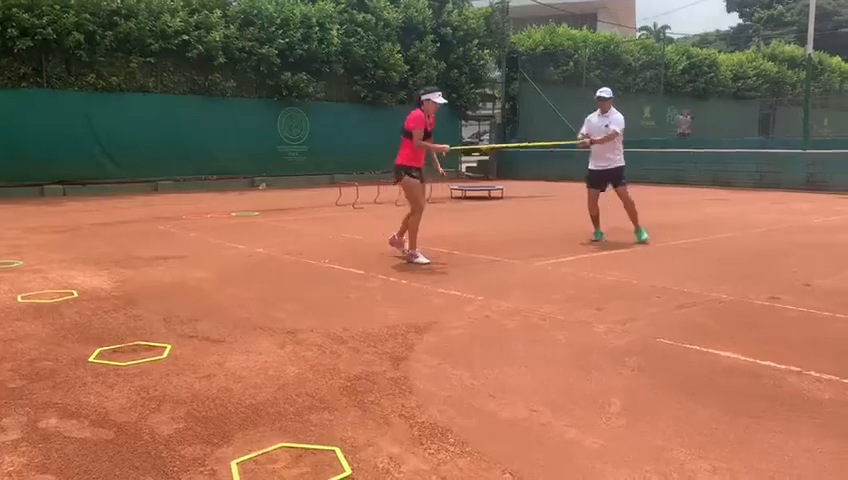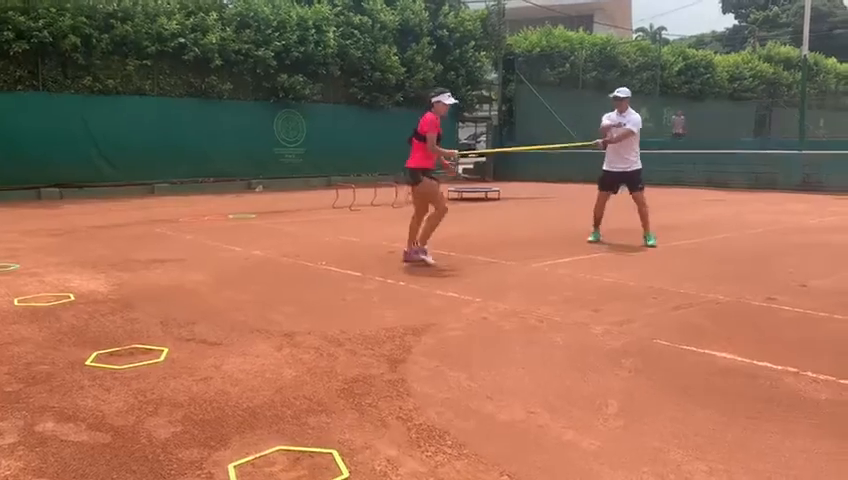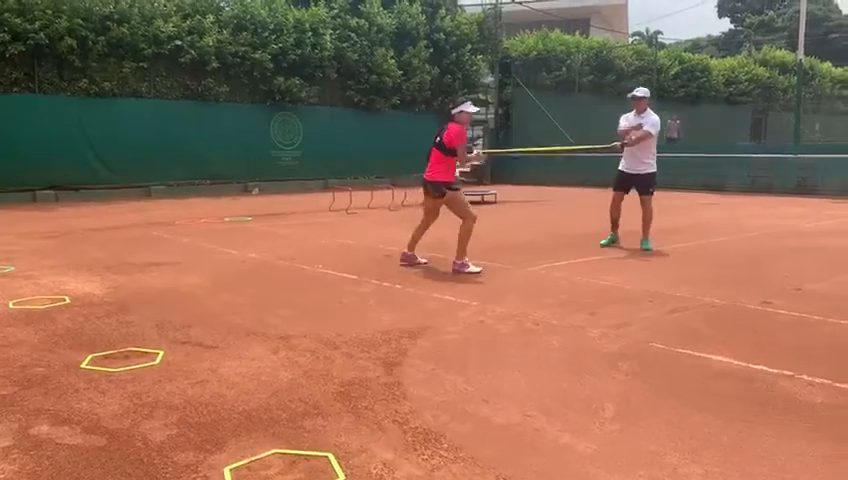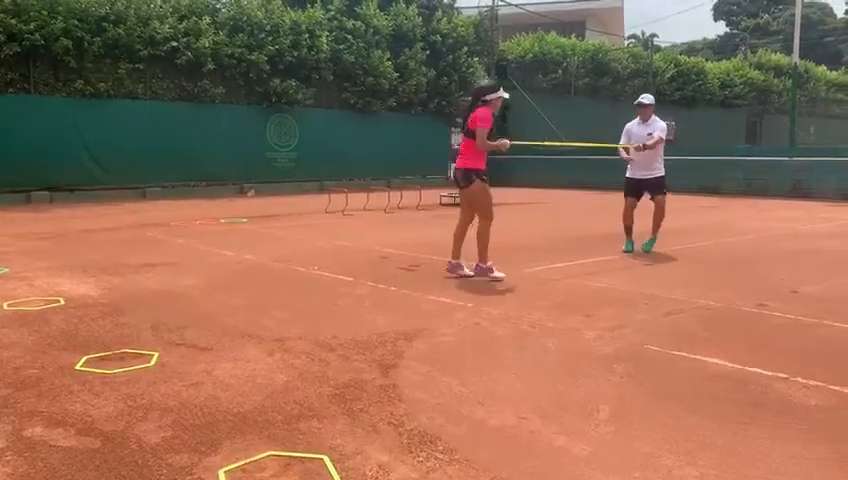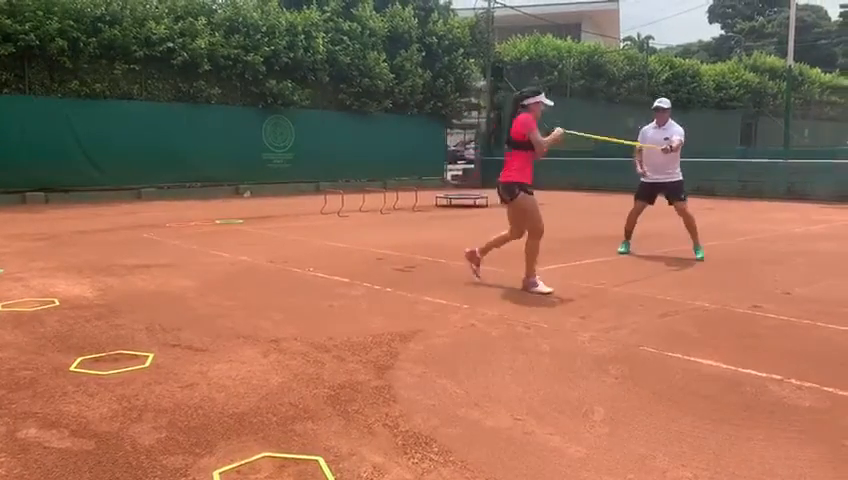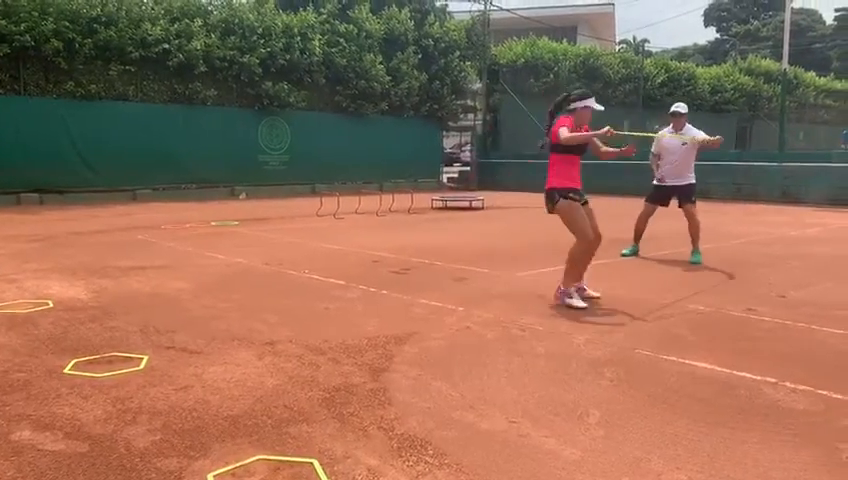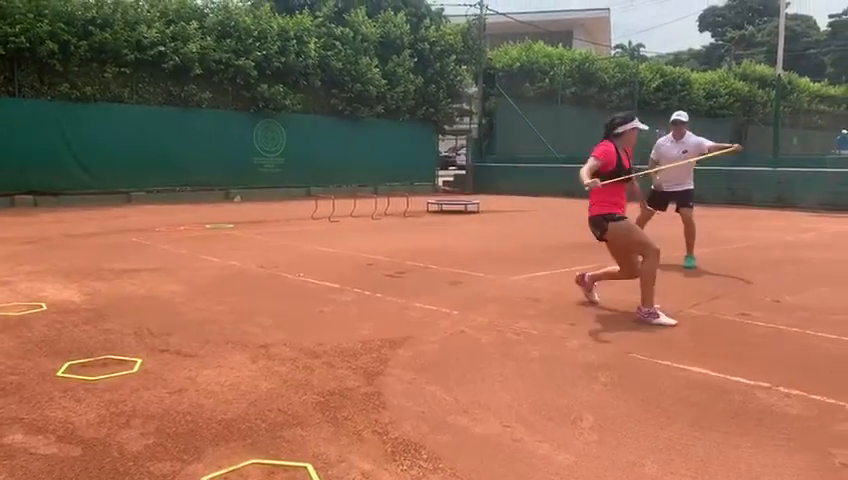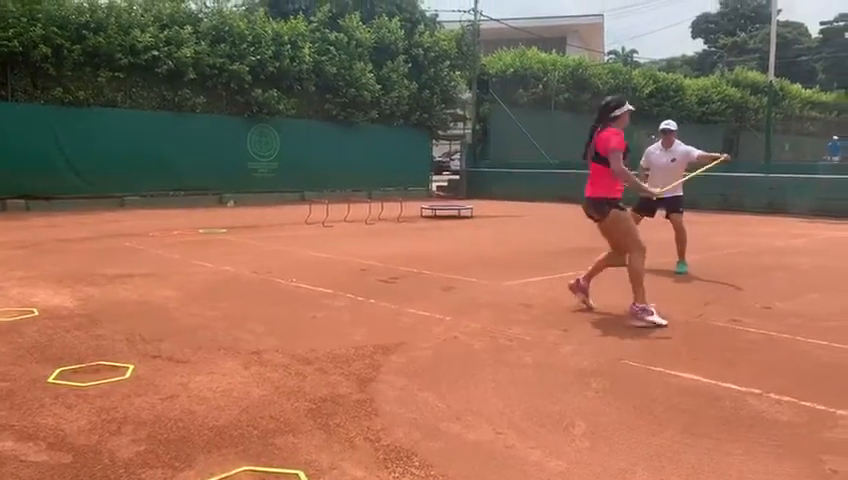
dt=0.3s
person 1, frame 1
left shoulder: (429, 118)
right shoulder: (417, 116)
left elbow: (427, 144)
right elbow: (417, 144)
left wrist: (437, 165)
right wrist: (440, 148)
left hip: (415, 168)
right hip: (406, 168)
left knee: (417, 208)
right knee: (419, 207)
left ankle: (398, 238)
right ankle: (412, 252)
person 1, frame 2
left shoulder: (433, 119)
right shoulder: (431, 119)
right elbow: (431, 148)
left wrist: (444, 162)
right wrist: (450, 153)
left hip: (420, 170)
right hip: (419, 170)
left knee: (420, 211)
right knee: (441, 208)
left ankle: (411, 250)
right ankle: (420, 246)
person 1, frame 3
left shoulder: (448, 128)
right shoulder: (459, 129)
right elbow: (462, 159)
left wrist: (470, 157)
right wrist: (473, 157)
left hip: (431, 180)
right hip: (442, 183)
left knee: (428, 219)
right knee: (469, 218)
left ankle: (409, 254)
right ankle: (460, 262)
person 1, frame 4
left shoulder: (476, 112)
right shoulder: (484, 114)
right elbow: (481, 144)
left wrist: (497, 144)
right wrist: (500, 144)
left hip: (464, 170)
right hip: (471, 171)
left knee: (466, 218)
right knee: (486, 217)
left ankle: (455, 262)
right ankle: (483, 266)
person 1, frame 5
left shoulder: (522, 121)
right shoulder: (526, 119)
left elbow: (535, 153)
right elbow: (540, 147)
left wrist: (550, 140)
right wrist: (555, 136)
left hip: (517, 184)
right hip: (514, 185)
left knee: (516, 232)
right knee: (537, 230)
left ankle: (477, 254)
right ankle: (530, 280)
person 1, frame 6
left shoulder: (583, 130)
right shoulder: (563, 121)
left elbow: (602, 152)
right elbow: (564, 139)
left wrist: (622, 151)
right wrist: (597, 133)
left hip: (573, 191)
right hip: (559, 191)
left knee: (595, 238)
right knee: (586, 237)
left ankle: (576, 285)
right ankle: (566, 289)
person 1, frame 7
left shoulder: (627, 152)
right shoulder: (606, 149)
left elbow: (631, 183)
right elbow: (585, 170)
left wrist: (643, 203)
right wrist: (588, 183)
left hip: (614, 217)
right hip: (606, 217)
left knee: (630, 270)
right knee: (652, 252)
left ankle: (588, 279)
right ankle: (647, 309)
person 1, frame 8
left shoulder: (602, 132)
right shoulder: (614, 134)
right elbow: (617, 168)
right wrist: (644, 188)
left hip: (597, 200)
right hip: (604, 201)
left knee: (619, 251)
right knee: (637, 249)
left ankle: (583, 282)
right ankle: (640, 307)
person 2, frame 1
left shoulder: (617, 118)
right shoulder: (591, 118)
left elbow: (608, 137)
right elbow: (582, 136)
left wrist: (591, 141)
right wrist: (583, 137)
left hip: (615, 164)
right hip: (595, 165)
left knee: (624, 195)
right knee: (592, 198)
left ankle: (638, 229)
right ankle: (597, 231)
person 2, frame 2
left shoulder: (635, 118)
right shoulder: (608, 117)
left elbow: (622, 136)
right elbow: (603, 129)
left wrist: (605, 141)
right wrist: (612, 125)
left hip: (631, 167)
right hip: (610, 166)
left knee: (639, 199)
right knee: (601, 199)
left ankle: (648, 234)
right ankle: (596, 231)
person 2, frame 3
left shoulder: (653, 119)
right shoulder: (625, 118)
left elbow: (641, 137)
right elbow: (621, 132)
left wrist: (624, 143)
right wrist: (631, 128)
left hip: (646, 169)
right hip: (625, 167)
left knee: (646, 202)
right knee: (616, 200)
left ankle: (645, 238)
right ankle: (613, 235)
person 2, frame 4
left shoulder: (660, 125)
right shoulder: (630, 126)
left elbow: (655, 142)
right elbow: (622, 147)
left wrist: (644, 146)
right wrist: (625, 156)
left hip: (655, 174)
right hip: (633, 174)
left knee: (660, 204)
right knee: (629, 206)
left ankle: (652, 238)
right ankle: (629, 240)
person 2, frame 5
left shoulder: (676, 129)
right shoulder: (646, 130)
left elbow: (678, 144)
right elbow: (638, 151)
left wrist: (670, 147)
right wrist: (638, 167)
left hip: (673, 178)
right hip: (649, 178)
left knee: (684, 211)
right knee: (636, 210)
left ankle: (698, 247)
right ankle: (626, 242)
person 2, frame 6
left shoulder: (693, 133)
right shoulder: (662, 135)
left elbow: (707, 140)
right elbow: (654, 156)
left wrist: (715, 141)
right wrist: (656, 171)
left hip: (685, 181)
right hip: (663, 181)
left knee: (691, 214)
right knee: (646, 212)
left ankle: (696, 250)
right ankle: (635, 246)
person 2, frame 7
left shoulder: (695, 142)
right shoulder: (661, 143)
left elbow: (713, 147)
right elbow: (653, 163)
left wrist: (732, 147)
right wrist: (654, 179)
left hip: (684, 187)
right hip: (661, 187)
left knee: (687, 218)
right knee: (643, 217)
left ankle: (690, 256)
person 2, frame 8
left shoulder: (684, 150)
right shoulder: (651, 150)
left elbow: (702, 156)
right elbow: (642, 169)
left wrist: (720, 156)
left hip: (673, 194)
left knee: (678, 224)
right knee: (631, 221)
left ankle: (681, 261)
